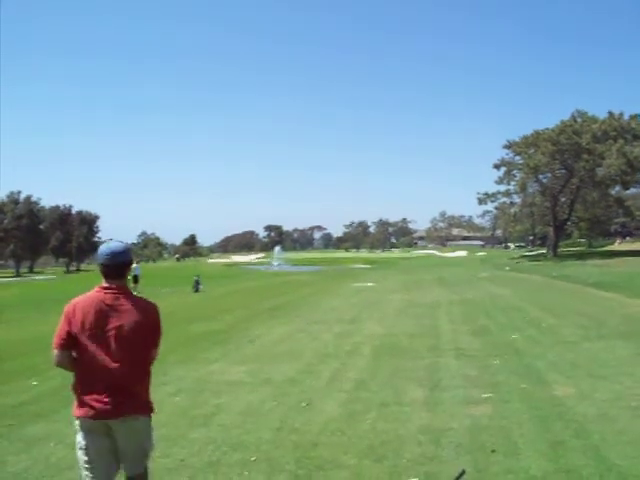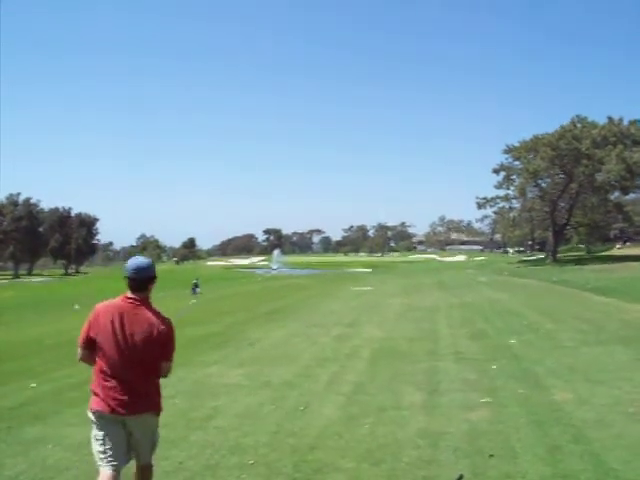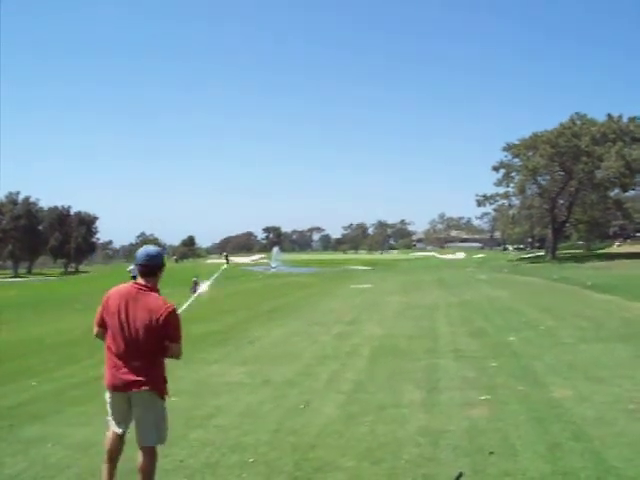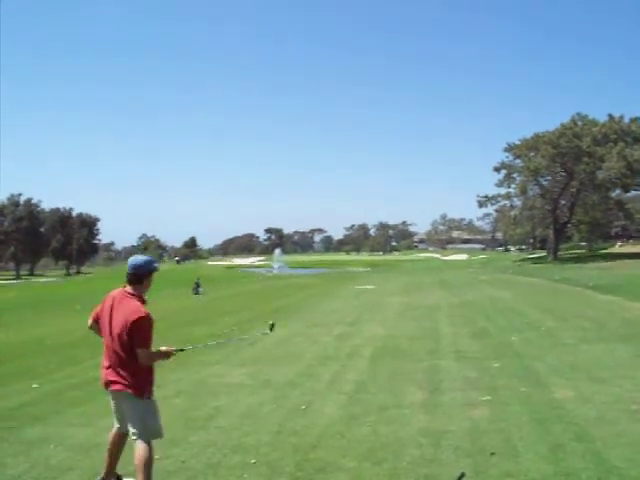
dt=0.4s
person 1, frame 1
left shoulder: (76, 307)
right shoulder: (147, 310)
left elbow: (60, 359)
right elbow: (150, 359)
left hip: (89, 410)
right hip: (132, 407)
person 1, frame 2
left shoulder: (100, 312)
right shoulder: (161, 325)
left elbow: (83, 354)
right elbow: (164, 371)
left hip: (104, 404)
right hip: (144, 405)
right knee: (144, 459)
person 1, frame 3
left shoulder: (113, 295)
right shoulder: (165, 309)
left elbow: (98, 332)
right elbow: (175, 353)
left hip: (115, 380)
right hip: (147, 384)
left knee: (117, 429)
right knee: (147, 444)
person 1, frame 4
left shoulder: (112, 297)
right shoulder: (141, 315)
left elbow: (92, 324)
right elbow: (144, 359)
right wrist: (162, 353)
left hip: (113, 378)
right hip: (134, 384)
left knee: (121, 428)
right knee: (145, 439)
